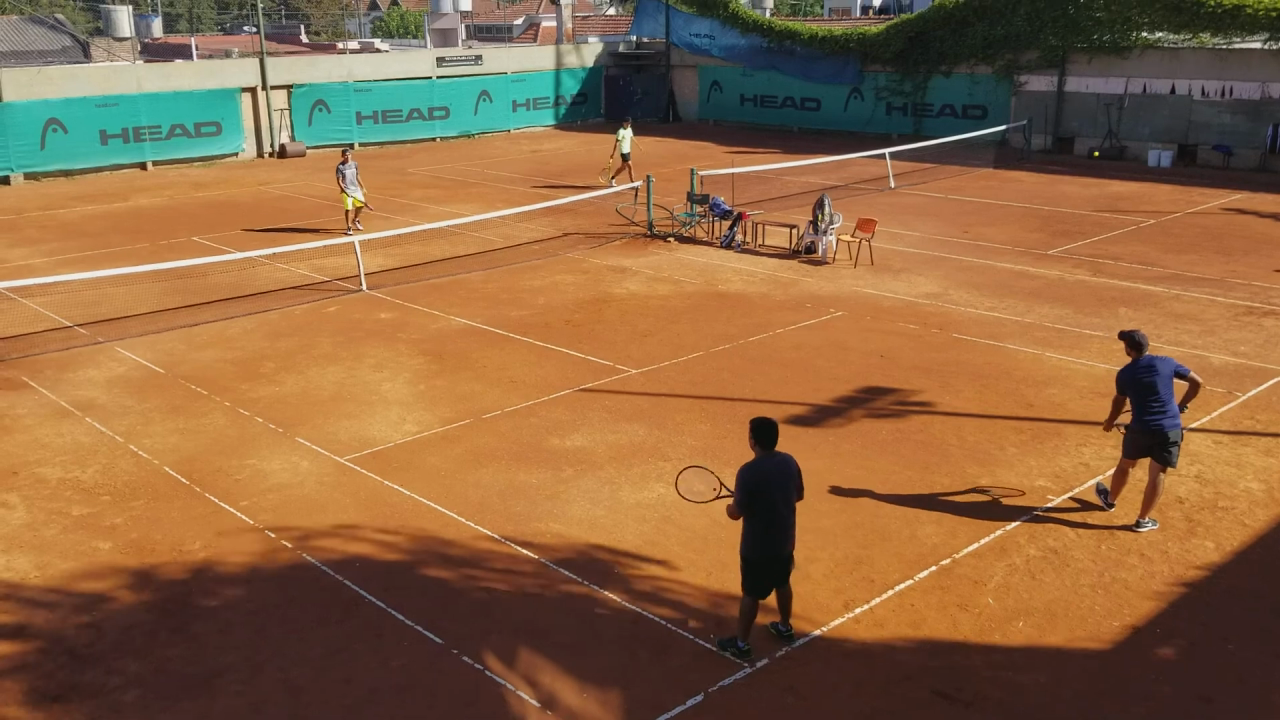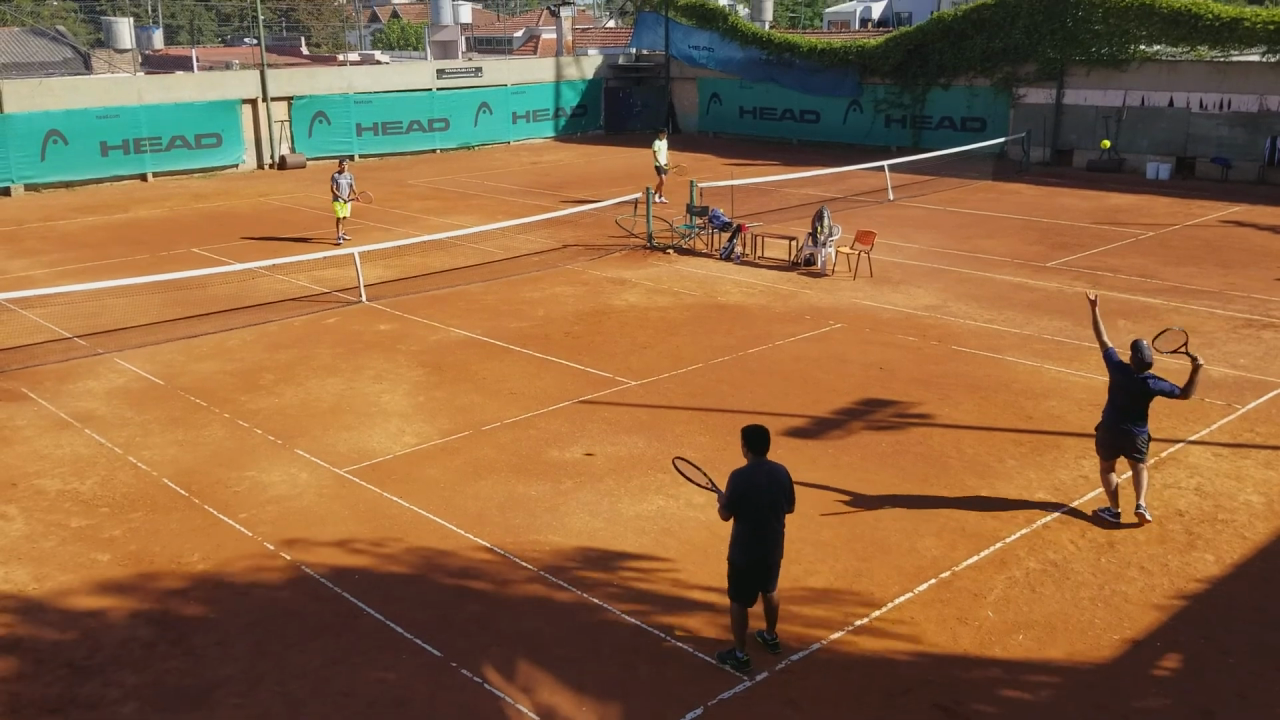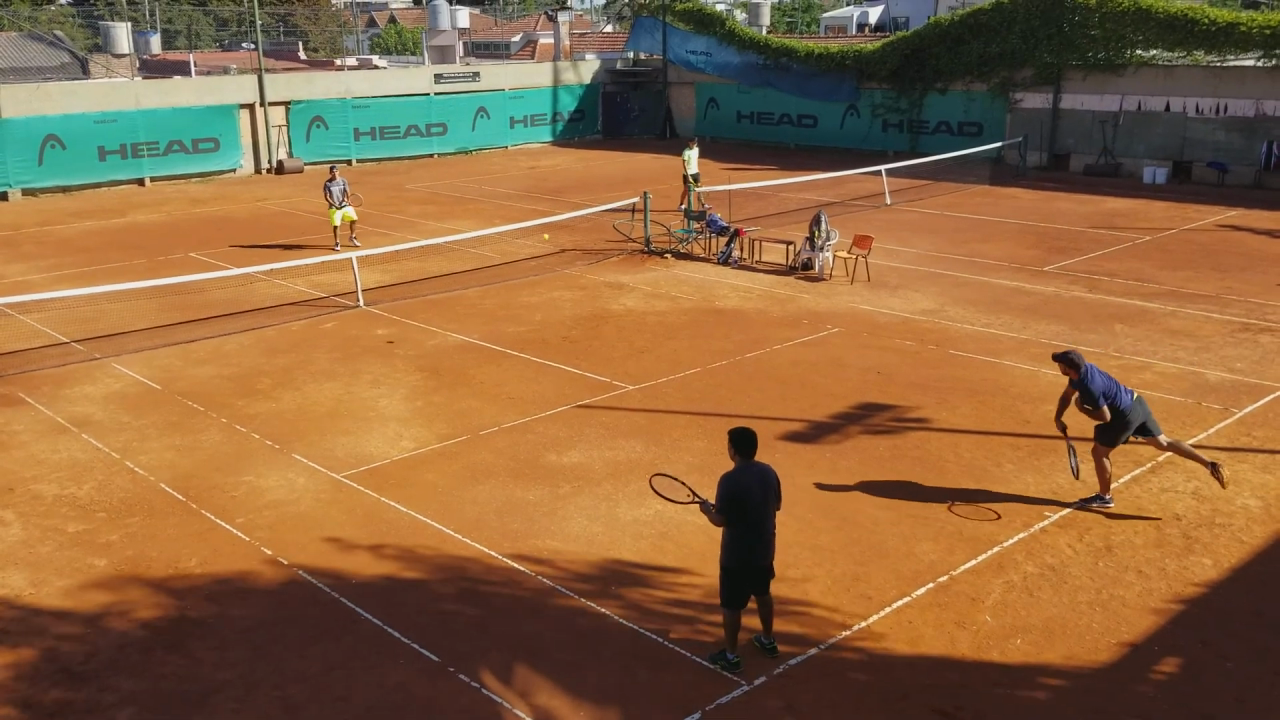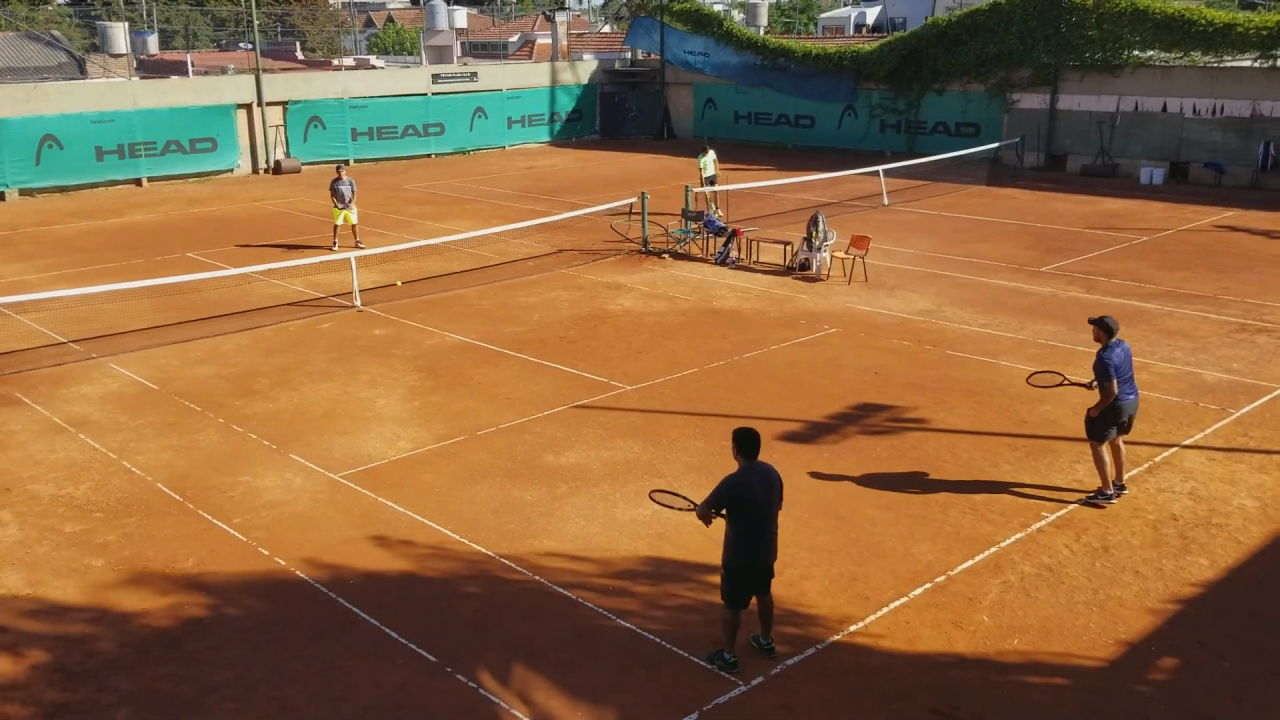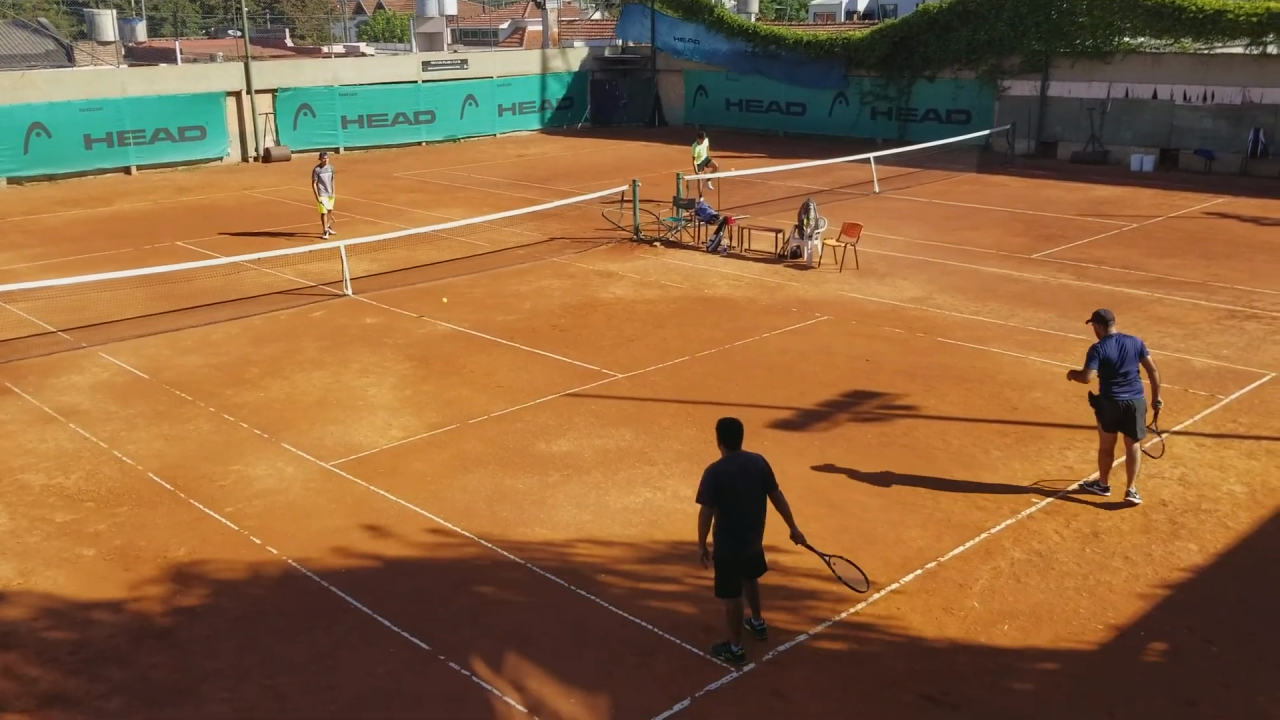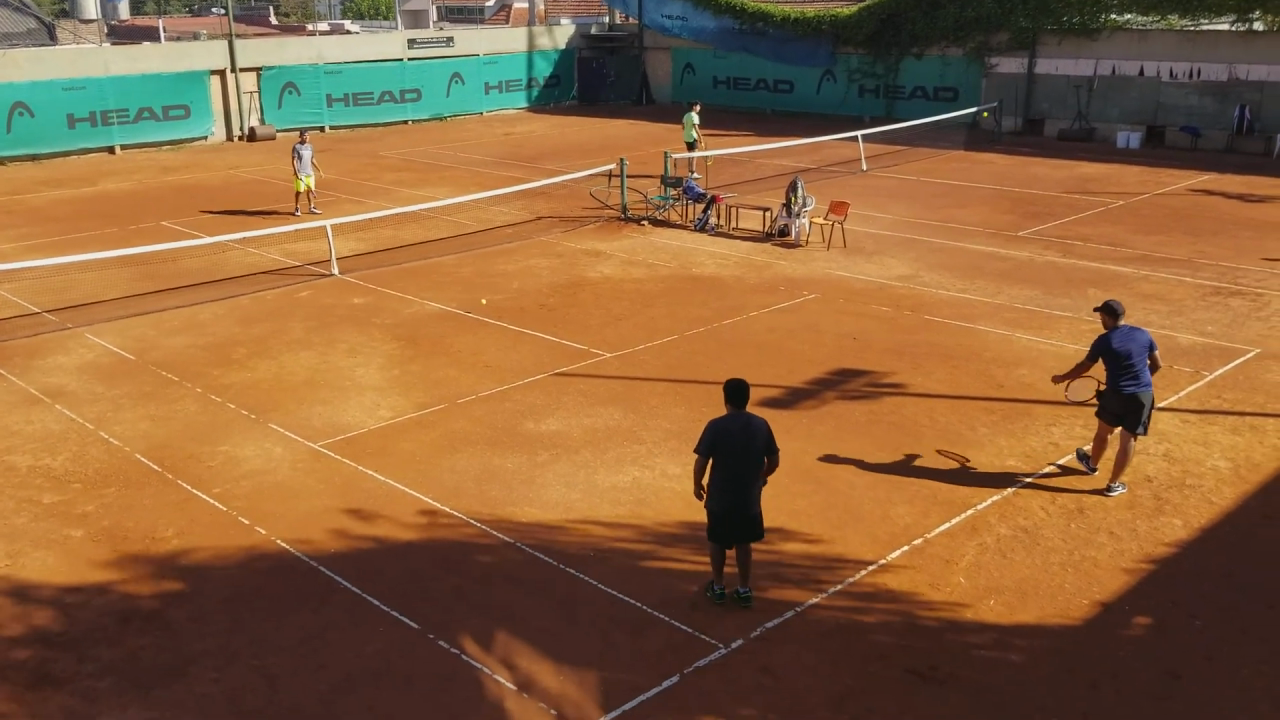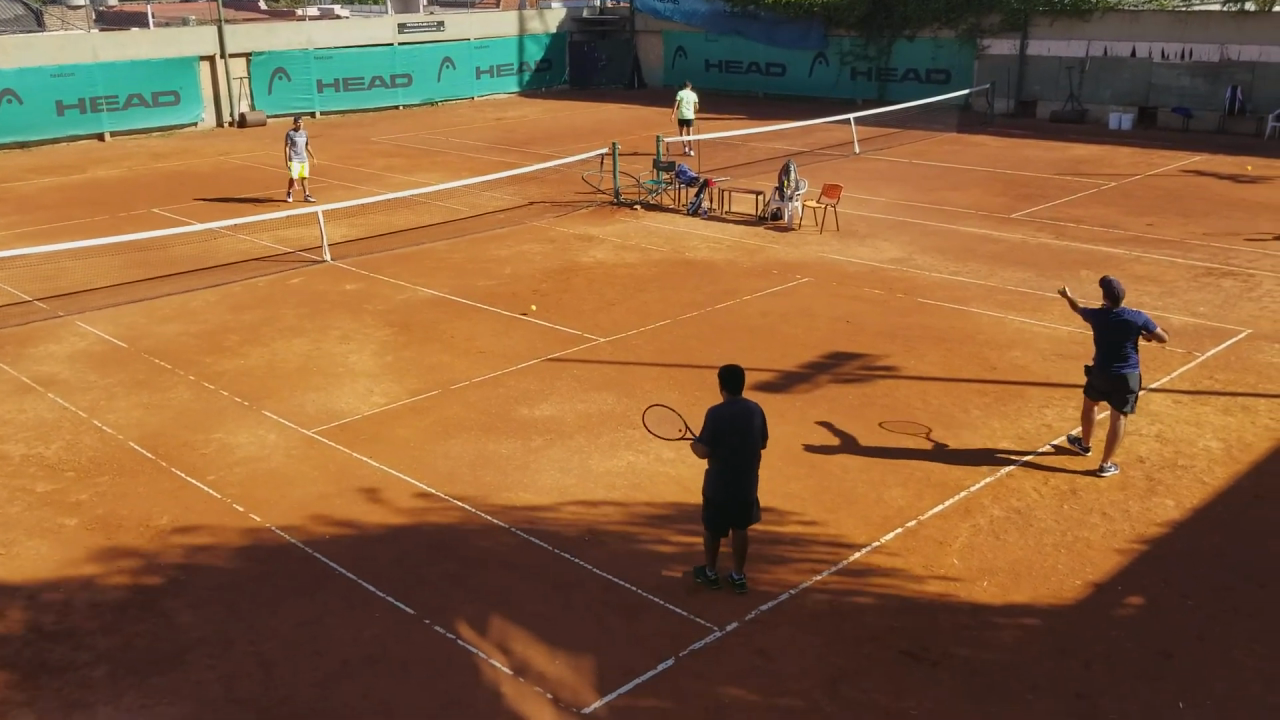
dt=0.7s
person 1, frame 1
left shoulder: (749, 471)
right shoulder: (790, 462)
left elbow: (736, 513)
right elbow: (798, 496)
left wrist: (729, 508)
left hip: (757, 544)
right hip: (784, 540)
left knee: (751, 593)
right knee: (782, 583)
left ankle: (741, 643)
right ankle: (785, 627)
person 1, frame 2
left shoulder: (739, 476)
right shoulder: (781, 472)
left elbow: (726, 515)
right elbow: (790, 508)
left wrist: (721, 500)
left hip: (744, 552)
right hip: (772, 548)
left knee: (738, 601)
right knee: (769, 592)
left ankle: (740, 655)
right ankle: (770, 636)
person 1, frame 3
left shoulder: (729, 480)
right shoulder: (769, 473)
left elbow: (719, 520)
right elbow: (777, 506)
left wrist: (707, 510)
left hip: (736, 554)
right hip: (764, 549)
left knee: (731, 605)
right knee: (763, 595)
left ankle: (731, 656)
right ankle: (768, 641)
person 1, frame 4
left shoulder: (733, 482)
right shoulder: (772, 473)
left elbow: (702, 510)
right elbow: (778, 505)
left wrist: (707, 516)
left hip: (739, 555)
right hip: (766, 550)
left knee: (732, 605)
right knee: (763, 595)
left ankle: (728, 656)
right ankle: (766, 641)
person 1, frame 5
left shoulder: (714, 472)
right shoulder: (758, 462)
left elbow: (706, 512)
right elbow: (777, 497)
left wrist: (702, 545)
right wrist: (793, 528)
left hip: (727, 543)
right hip: (753, 539)
left knee: (731, 594)
right knee: (750, 578)
left ankle: (735, 648)
right ankle: (757, 622)
person 1, frame 6
left shoulder: (715, 426)
right shoulder: (761, 425)
left elbow: (701, 462)
right elbow: (774, 461)
left wrist: (697, 485)
right wrist: (761, 476)
left hip: (720, 498)
right hip: (749, 498)
left knee: (716, 541)
right knee: (743, 543)
left ankle: (718, 587)
right ankle: (744, 590)
person 1, frame 7
left shoulder: (716, 413)
right shoulder: (756, 410)
left elbow: (704, 452)
right elbow: (763, 444)
left wrist: (694, 445)
left hip: (719, 485)
right hip: (747, 483)
left knee: (712, 529)
right knee: (740, 528)
left ankle: (710, 572)
right ankle: (739, 576)
person 2, frame 1
left shoulder: (1124, 374)
right shoulder: (1166, 363)
left elbow: (1119, 401)
right elbow: (1197, 382)
left wrist: (1110, 421)
right wrist: (1183, 404)
left hip: (1141, 430)
right hip: (1170, 429)
left knee: (1125, 464)
right knee: (1157, 474)
left ankle: (1110, 500)
right ankle: (1143, 519)
person 2, frame 2
left shoulder: (1118, 370)
right shoulder: (1154, 384)
left elbow: (1102, 340)
right elbow: (1187, 393)
left wrist: (1094, 309)
right wrist: (1197, 368)
left hip: (1110, 430)
right hip: (1136, 434)
left knee: (1107, 466)
right knee: (1139, 468)
left ankle: (1114, 510)
right ankle: (1141, 505)
person 2, frame 3
left shoulder: (1089, 388)
right shoulder: (1080, 371)
left elbow: (1106, 418)
right elbow: (1067, 395)
left wrist: (1082, 409)
right wrist: (1058, 418)
left hip: (1125, 415)
right hip: (1135, 403)
left knee: (1099, 452)
right knee: (1164, 444)
left ankle: (1104, 496)
right ankle: (1211, 465)
person 2, frame 4
left shoulder: (1105, 357)
right shoulder: (1123, 345)
left elbow: (1112, 391)
left wrist: (1096, 409)
right wrist: (1098, 381)
left hip: (1116, 405)
right hip: (1132, 401)
left knee: (1098, 445)
right knee: (1115, 441)
left ankle: (1107, 492)
right ankle: (1120, 483)
person 2, frame 5
left shoulder: (1098, 349)
right shoulder: (1135, 342)
left elbow: (1087, 378)
right elbow: (1153, 370)
left wrist: (1072, 375)
right wrist: (1156, 396)
left hip: (1109, 402)
right hip: (1136, 400)
left knee: (1107, 445)
right knee: (1133, 445)
left ankle: (1103, 484)
right ankle: (1131, 489)
person 2, frame 6
left shoulder: (1103, 341)
right shoulder: (1143, 335)
left elbow: (1084, 366)
right elbow: (1157, 364)
left wrist: (1063, 377)
left hip: (1115, 395)
right hip: (1143, 395)
left knee: (1104, 432)
right knee: (1129, 440)
left ankle: (1092, 464)
right ankle: (1113, 484)
person 2, frame 7
left shoulder: (1097, 316)
right shoulder: (1137, 318)
left elbow: (1078, 309)
right elbow: (1164, 338)
left wrist: (1067, 297)
right wrist: (1148, 335)
left hip: (1101, 373)
right hip: (1128, 376)
left knee: (1089, 405)
right knee: (1118, 418)
left ankle: (1084, 444)
right ankle: (1106, 464)
